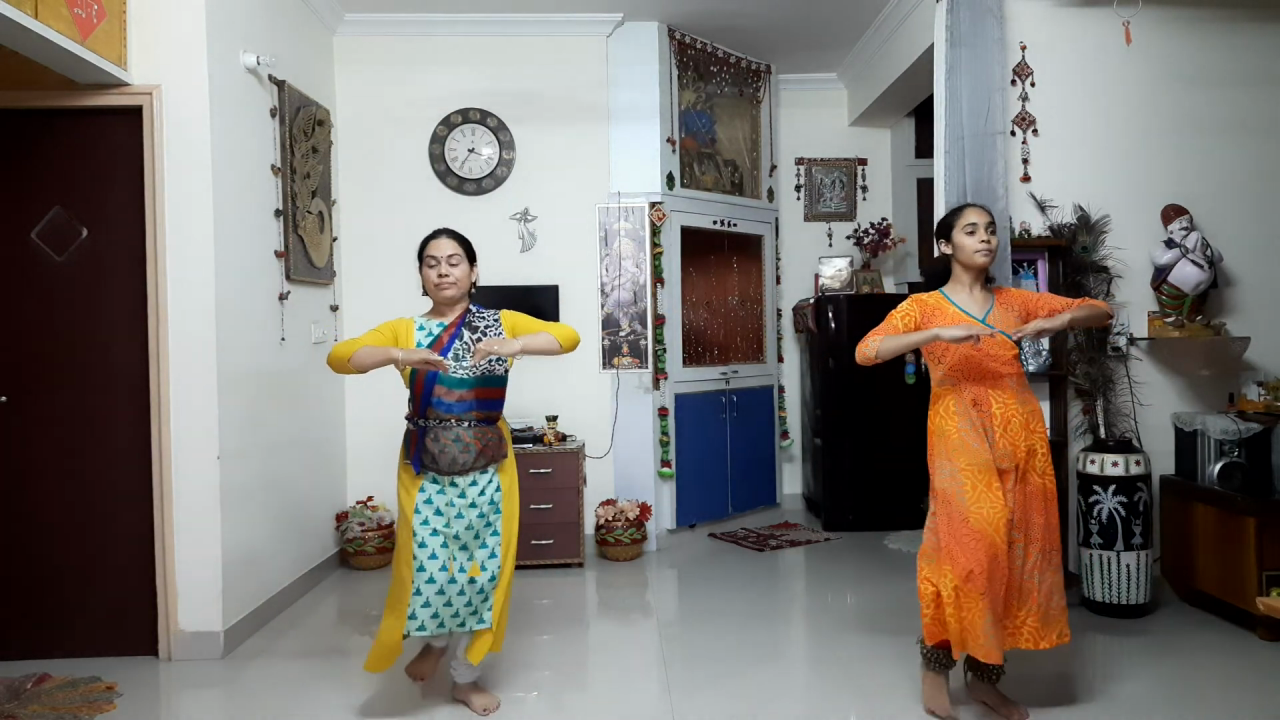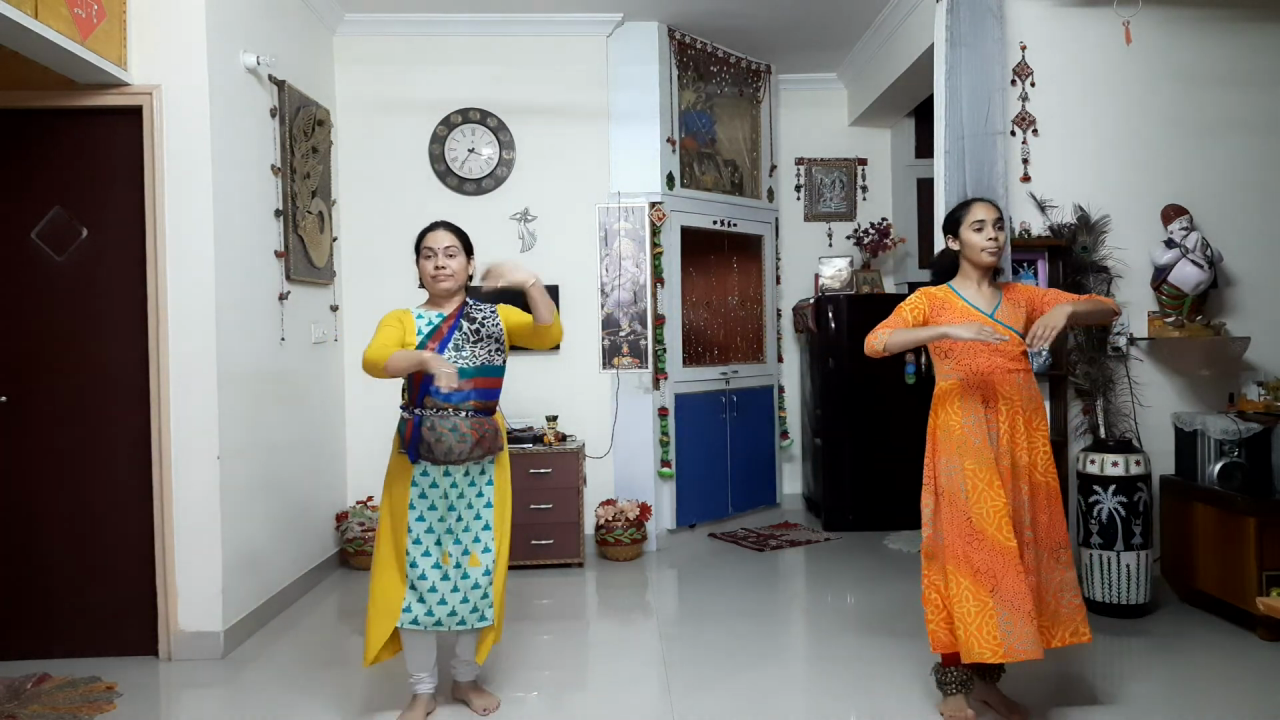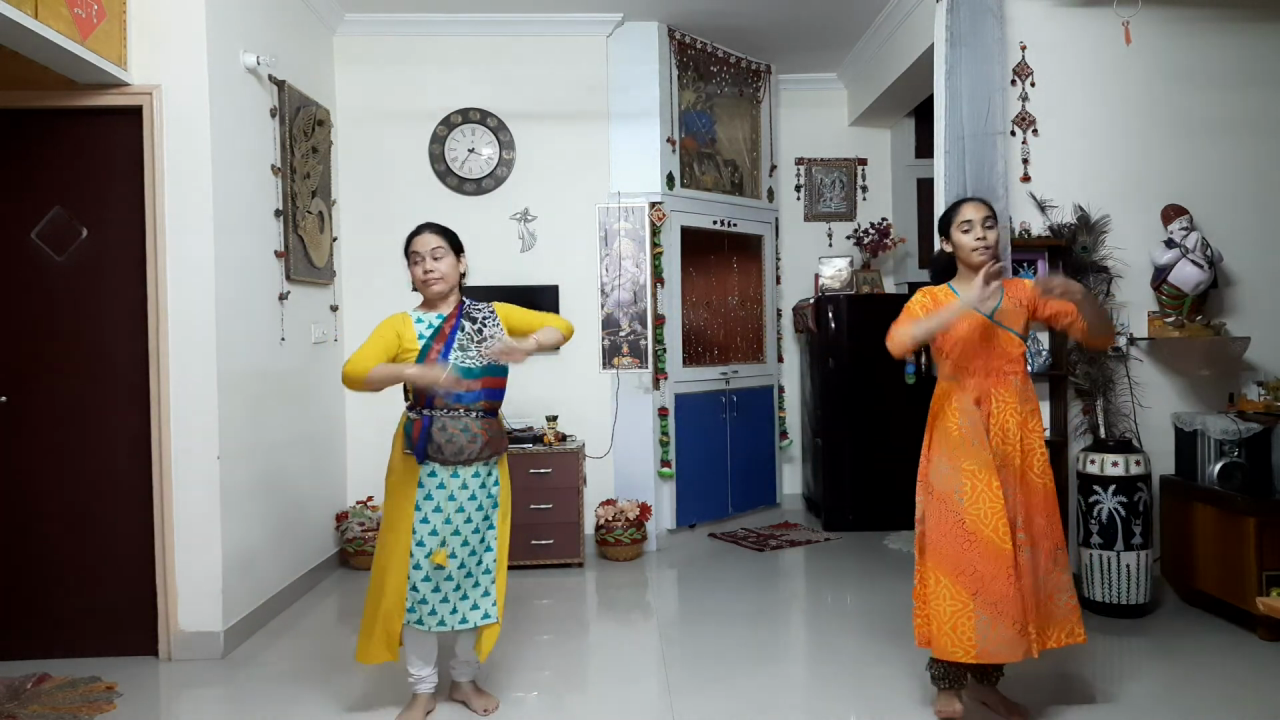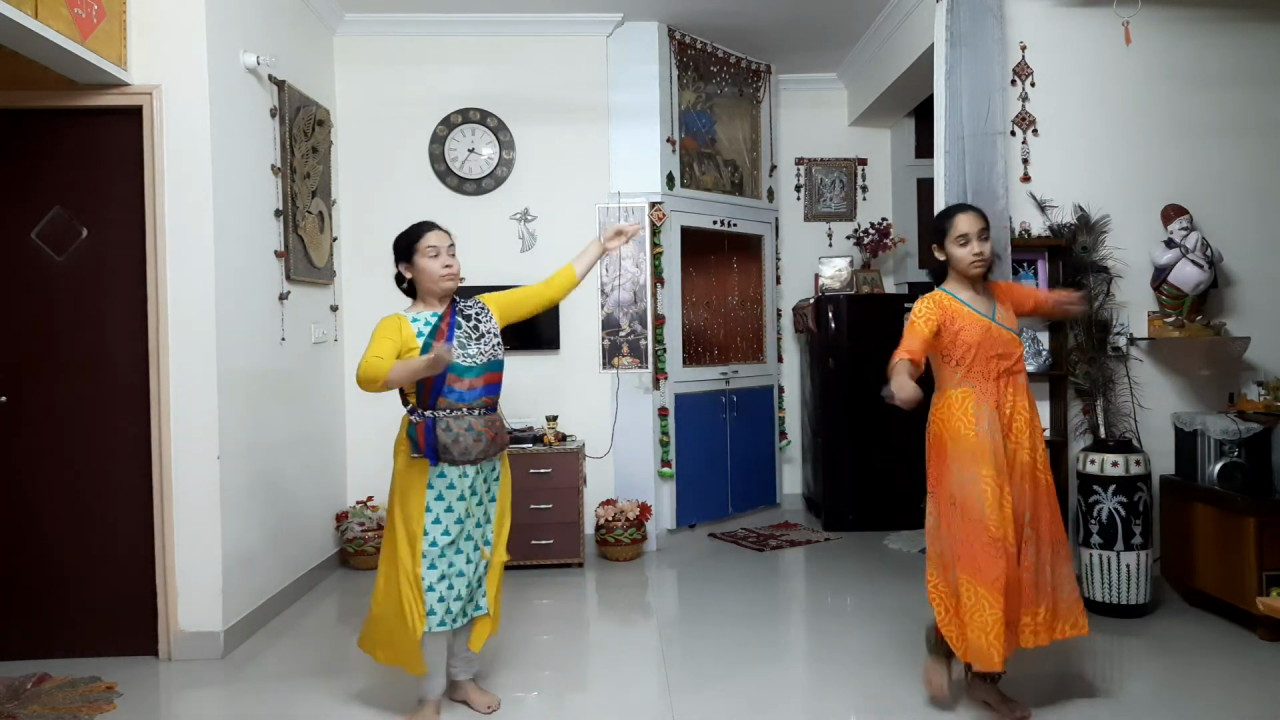
dt=0.3s
person 1, frame 1
left shoulder: (1017, 302)
right shoulder: (923, 306)
left elbow: (1102, 311)
right elbow: (866, 351)
left wrist: (1063, 320)
right wrist: (939, 334)
left hip: (1020, 440)
right hip: (960, 440)
left knee: (1014, 552)
right knee: (965, 550)
left ankle: (983, 675)
right ankle: (936, 661)
person 1, frame 2
left shoulder: (1024, 297)
right shoulder: (930, 299)
left elbow: (1109, 309)
right elbow: (874, 343)
left wrist: (1067, 309)
right wrist: (949, 330)
left hip: (1021, 440)
right hip: (962, 441)
left knee: (1015, 552)
right knee: (966, 553)
left ankle: (986, 676)
person 1, frame 3
left shoulder: (1023, 293)
right shoulder: (932, 300)
left elbow: (1103, 336)
right elbow: (900, 342)
left wrist: (1076, 297)
right wrist: (966, 300)
left hip: (1018, 440)
right hip: (958, 443)
left knee: (1018, 550)
right knee: (959, 553)
left ankle: (982, 674)
person 1, frame 4
left shoulder: (1007, 294)
right shoulder: (933, 306)
left elbow: (1065, 303)
right elbow: (905, 357)
left wrist: (1061, 300)
right wrist: (903, 381)
left hip: (1019, 440)
right hip: (964, 442)
left knee: (1019, 547)
right knee: (972, 549)
left ankle: (983, 676)
right ankle: (939, 649)
person 2, frame 1
left shoulder: (502, 323)
right shoulder: (403, 330)
left elbow: (568, 338)
right elbow: (339, 358)
left wrist: (516, 344)
right wrist: (401, 355)
left hip: (486, 471)
right hip: (426, 472)
left knee: (484, 575)
right knee: (427, 576)
left ankle: (465, 678)
right ankle: (434, 640)
person 2, frame 2
left shoulder: (497, 317)
right shoulder: (401, 320)
left elbow: (549, 336)
right elbow: (373, 360)
left wrist: (530, 282)
right wrist: (425, 358)
left hip: (480, 466)
right hip: (420, 465)
left knee: (478, 570)
right knee: (419, 572)
left ankle: (465, 678)
person 2, frame 3
left shoulder: (495, 315)
right shoulder: (401, 326)
left elbow: (558, 328)
right elbow: (354, 371)
left wrist: (523, 343)
right wrist: (413, 372)
left hip: (484, 465)
right hip: (425, 466)
left knee: (480, 570)
right knee: (420, 573)
left ankle: (464, 679)
person 2, frame 4
left shoulder: (485, 309)
right shoulder: (396, 326)
left elbow: (549, 289)
right elbow: (368, 374)
left wrist: (600, 246)
right wrist: (425, 365)
left hip: (485, 464)
right hip: (429, 467)
left knee: (478, 567)
right knee: (431, 574)
left ankle: (462, 675)
